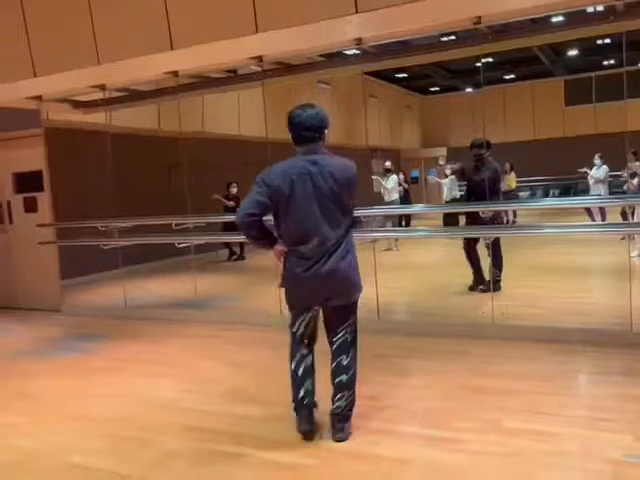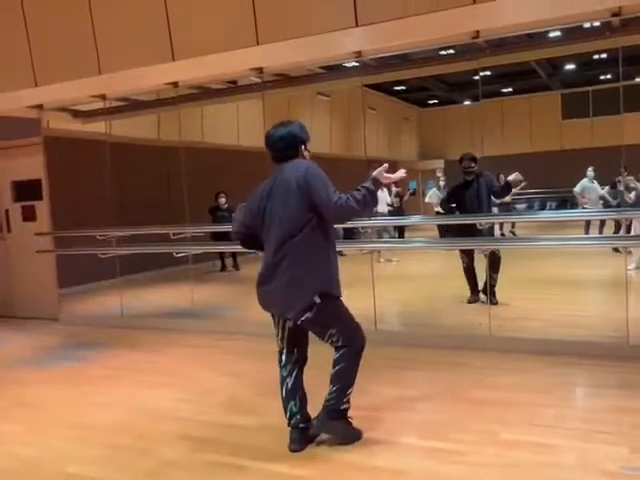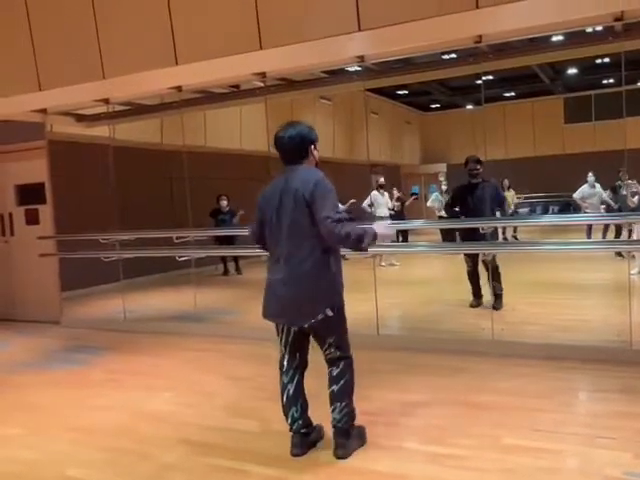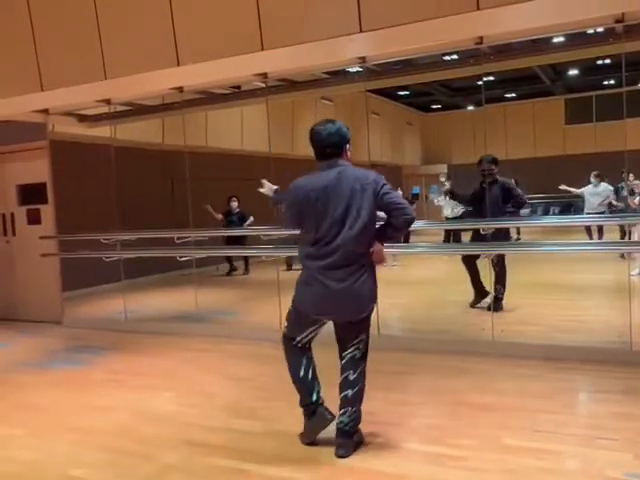
dt=1s
person 1, frame 1
left shoulder: (276, 175)
right shoulder: (346, 169)
left elbow: (245, 218)
left wrist: (273, 242)
left hip: (300, 276)
right hip: (341, 275)
left knee: (301, 343)
right knee: (343, 346)
left ankle: (305, 414)
right ankle: (341, 420)
person 1, frame 2
left shoulder: (264, 190)
right shoulder: (306, 172)
left elbow: (243, 234)
right elbow: (339, 210)
right wrist: (374, 183)
left hip: (275, 289)
right hip: (309, 286)
left knee: (291, 358)
right knee: (351, 342)
left ankle: (299, 428)
right ankle: (333, 415)
person 1, frame 3
left shoulder: (270, 191)
right shoulder: (315, 181)
left elbow: (258, 236)
right elbow: (333, 232)
right wrist: (369, 233)
left hip: (280, 293)
right hip: (318, 292)
left knee: (291, 364)
right knee: (339, 360)
left ankle: (300, 433)
right ankle: (344, 434)
person 1, frame 4
left shoulder: (300, 188)
right shoulder: (368, 180)
right elbow: (405, 215)
left wrist: (276, 195)
right wrist: (379, 239)
left hip: (314, 289)
right hip: (357, 290)
left knee: (294, 343)
right knee: (353, 361)
left ankle: (314, 410)
right ankle: (347, 435)
person 2, frame 1
left shoulder: (491, 168)
right shoulder: (476, 167)
left elbow: (478, 180)
left wrist: (462, 171)
right wrist: (467, 204)
left hip: (490, 215)
right hip: (475, 214)
left knee: (493, 247)
right knee: (468, 245)
left ankle: (495, 281)
right ankle: (478, 277)
person 2, frame 2
left shoulder: (486, 178)
right shoulder: (458, 188)
left elbow: (498, 193)
right elbow: (444, 203)
left wrist: (509, 183)
right wrist: (453, 211)
left hip: (484, 227)
right hip: (465, 229)
left knee: (494, 256)
right knee: (467, 261)
left ankle: (489, 289)
right ankle: (474, 292)
person 2, frame 3
left shoulder: (492, 186)
right shoulder: (461, 190)
left elbow: (502, 203)
right elbow: (449, 207)
left wrist: (507, 210)
right wrist: (459, 216)
left hip: (488, 232)
right hip: (469, 233)
left knee: (491, 264)
right knee: (471, 266)
left ankle: (498, 296)
right ankle: (477, 296)
person 2, frame 4
left shoulder: (504, 184)
right shoulder: (480, 188)
left elbow: (521, 200)
right elbow: (469, 201)
left wrist: (505, 212)
right wrist: (451, 192)
left hip: (498, 232)
right hip: (480, 231)
left knee: (498, 264)
right knee: (468, 258)
left ankle: (498, 299)
right ankle: (480, 292)
